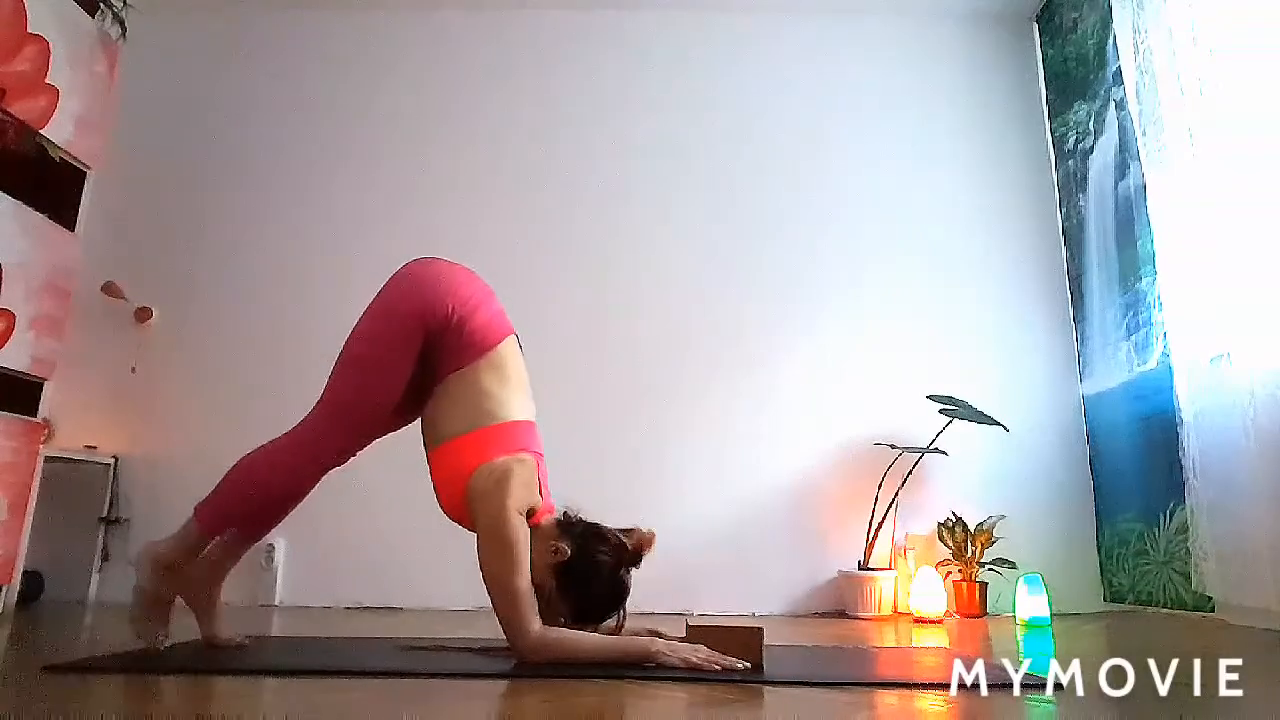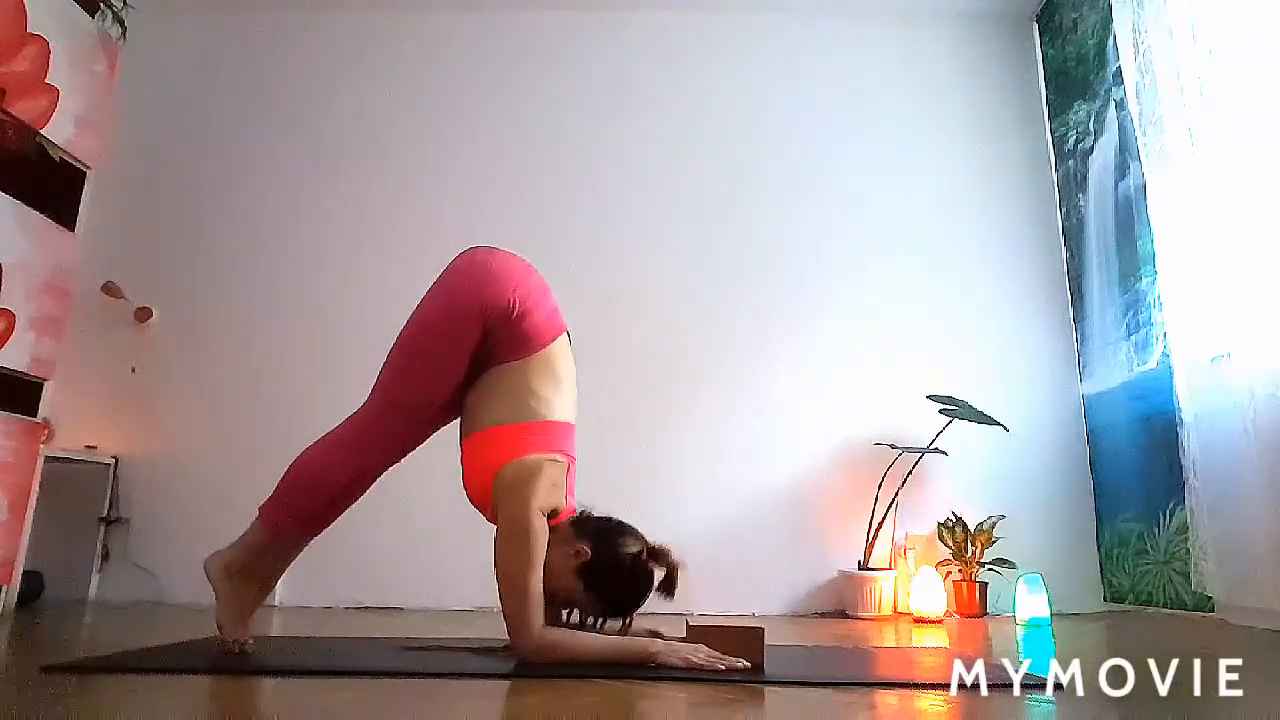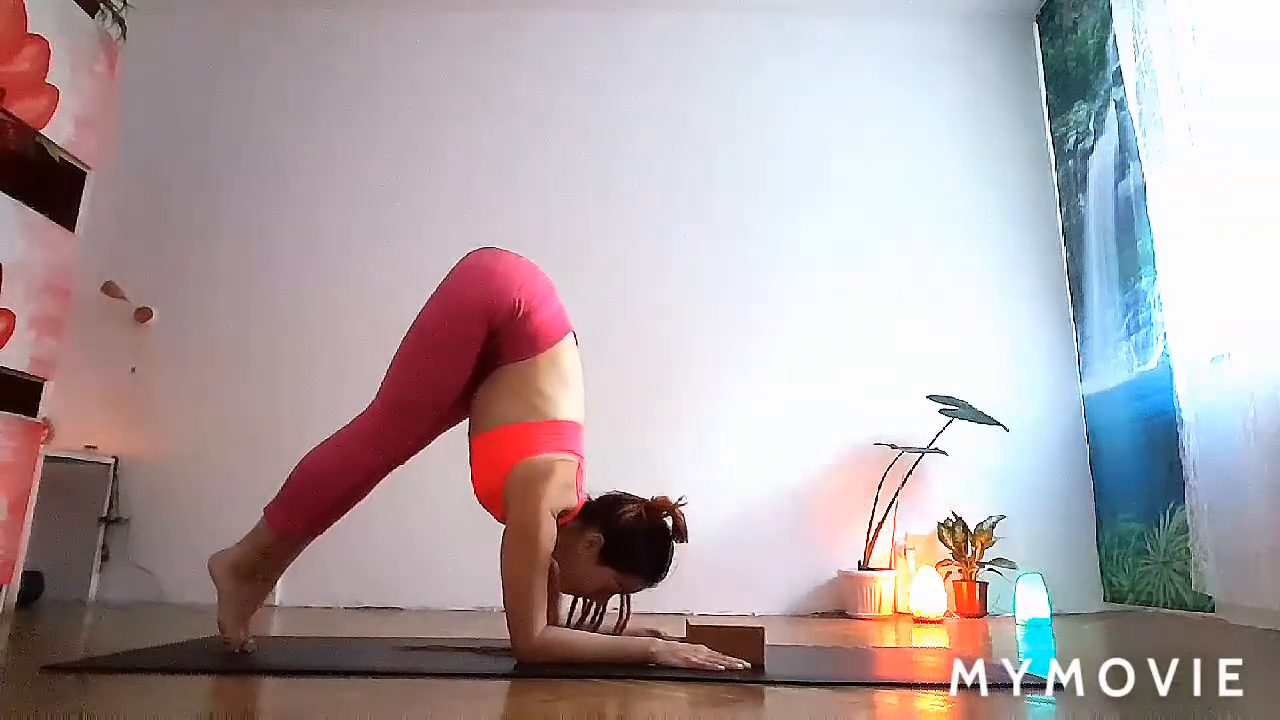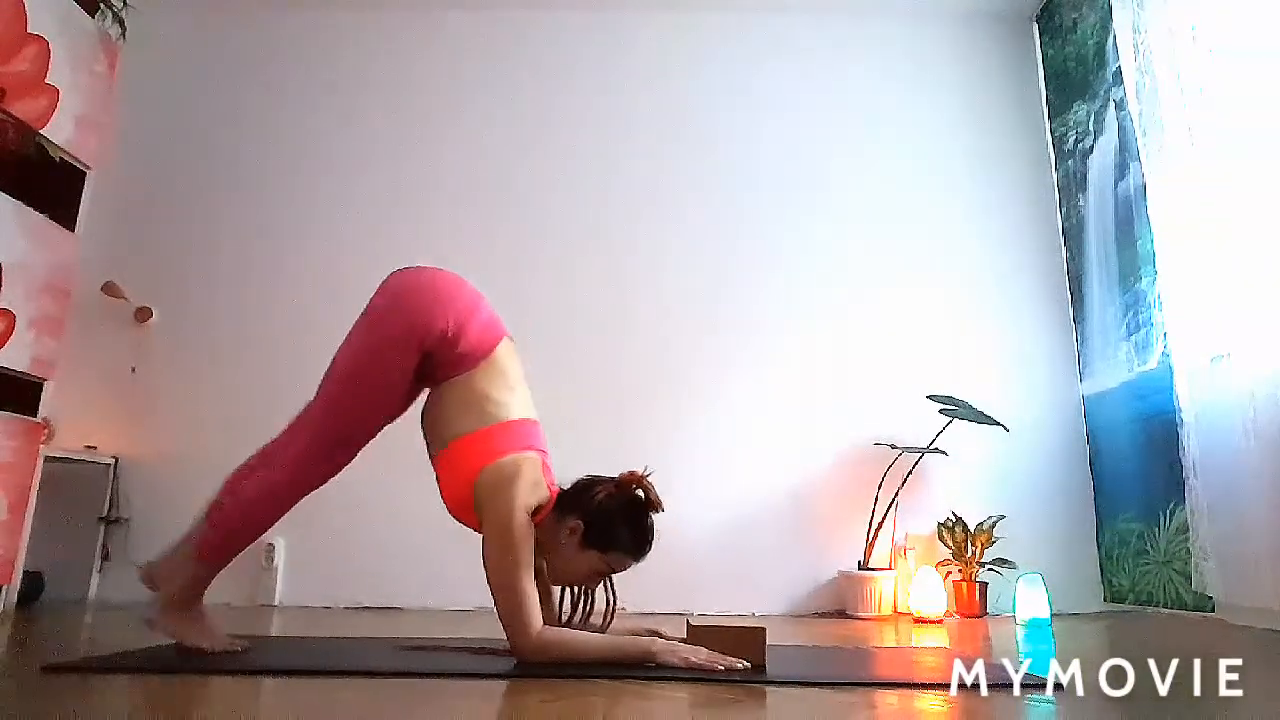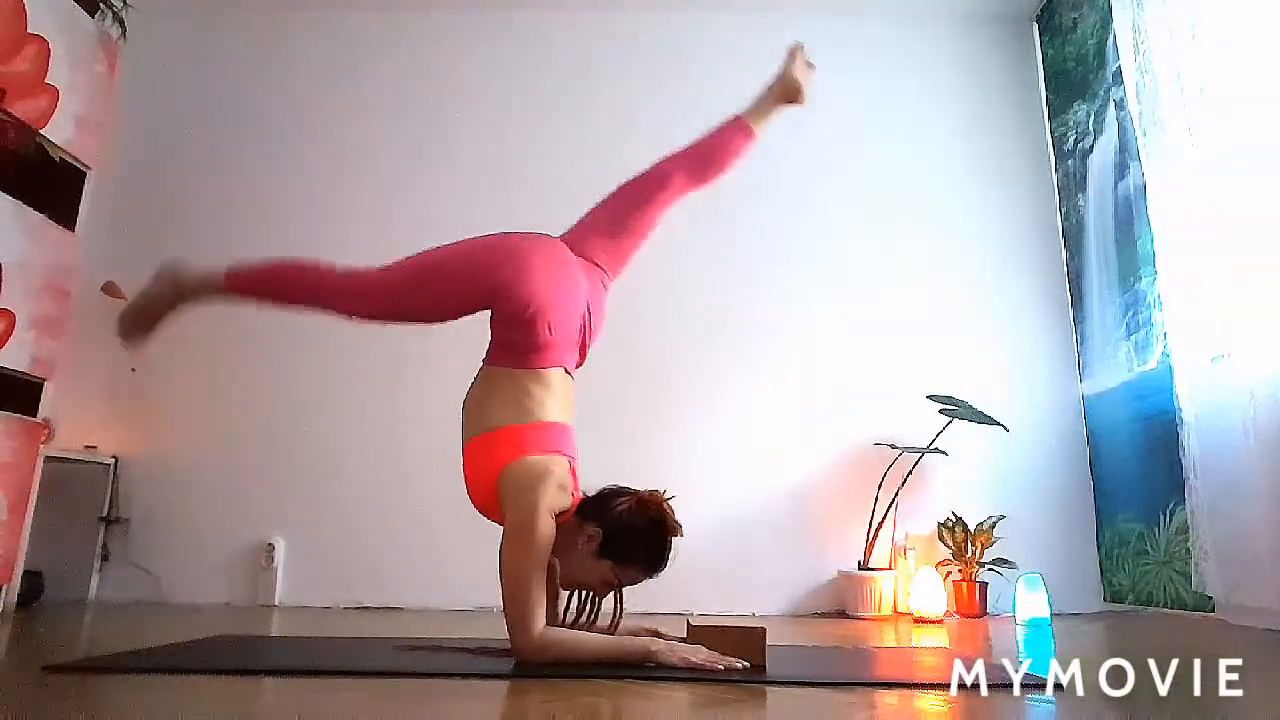
dt=1s
person 1, frame 1
right shoulder: (506, 498)
right elbow: (529, 641)
left wrist: (620, 635)
right wrist: (648, 648)
left hip: (447, 326)
right hip: (432, 303)
left knee: (324, 448)
right knee: (321, 442)
left ankle: (204, 574)
right ankle: (174, 556)
person 1, frame 2
right shoulder: (531, 499)
right elbow: (529, 642)
left wrist: (628, 634)
right wrist: (648, 649)
left hip: (503, 311)
left knee: (377, 444)
right knee: (373, 438)
left ankle: (255, 572)
right ankle: (242, 561)
person 1, frame 3
right shoulder: (543, 497)
right elbow: (529, 643)
left wrist: (621, 634)
right wrist: (650, 649)
left hip: (510, 313)
left knee: (387, 444)
left ankle: (257, 567)
right ankle: (248, 560)
person 1, frame 4
left shoulder: (536, 499)
right shoulder: (515, 499)
left elbow: (542, 626)
right elbow: (529, 641)
left wrist: (629, 641)
right wrist: (647, 647)
left hip: (438, 325)
right hip: (421, 313)
left knee: (312, 446)
right knee: (311, 455)
left ankle: (182, 560)
right ankle: (180, 593)
person 1, frame 5
right shoulder: (537, 497)
right elbow: (529, 639)
right wrist: (649, 646)
left hip: (569, 288)
right hip: (527, 285)
left knee: (670, 182)
right knee: (351, 292)
left ankle: (769, 99)
